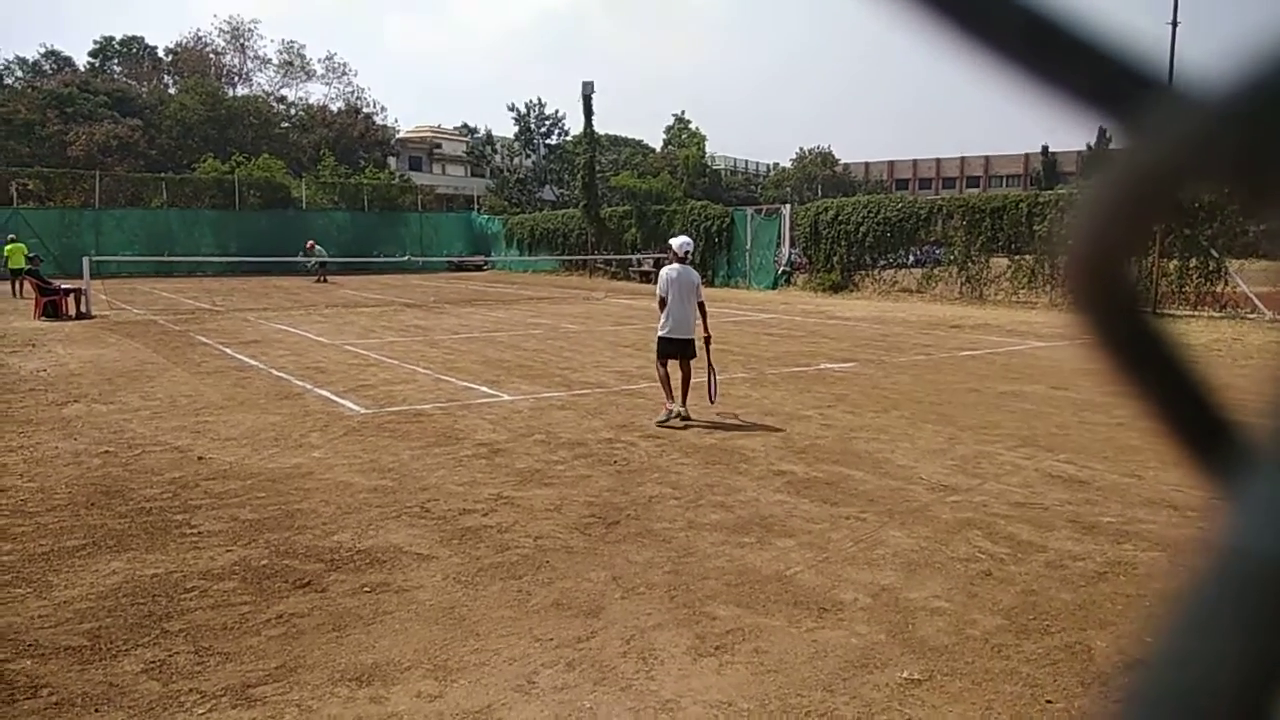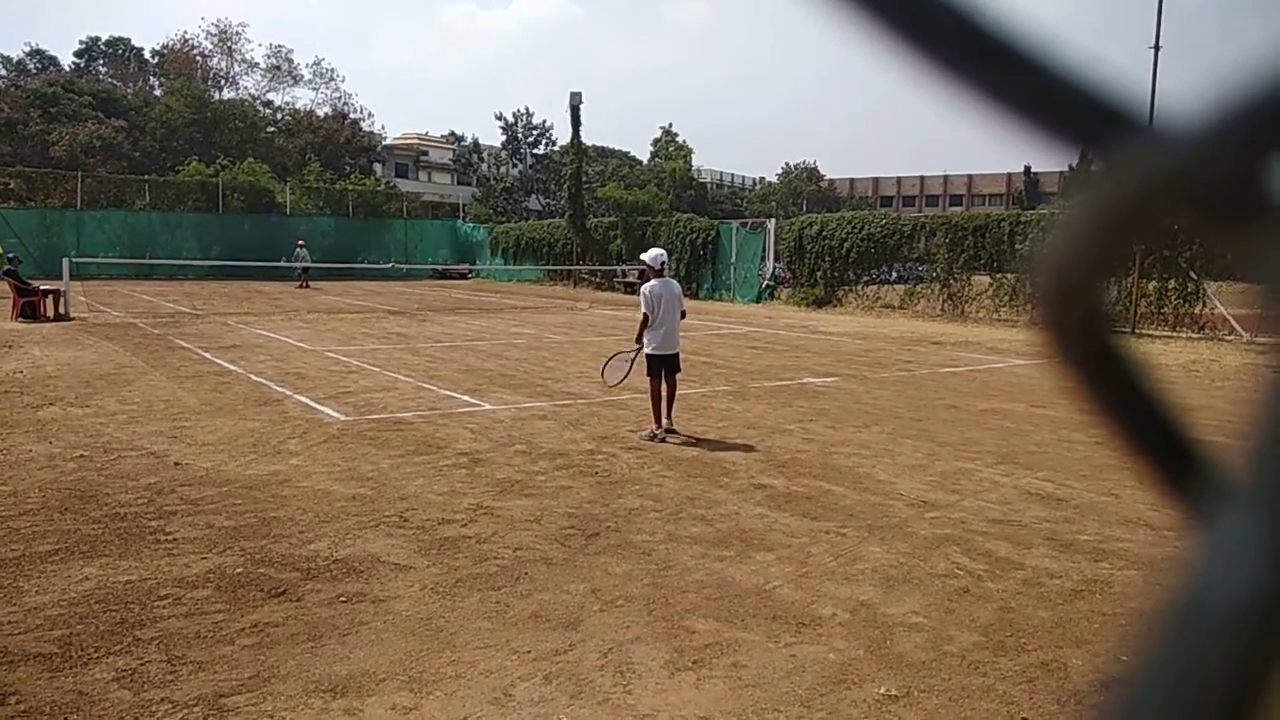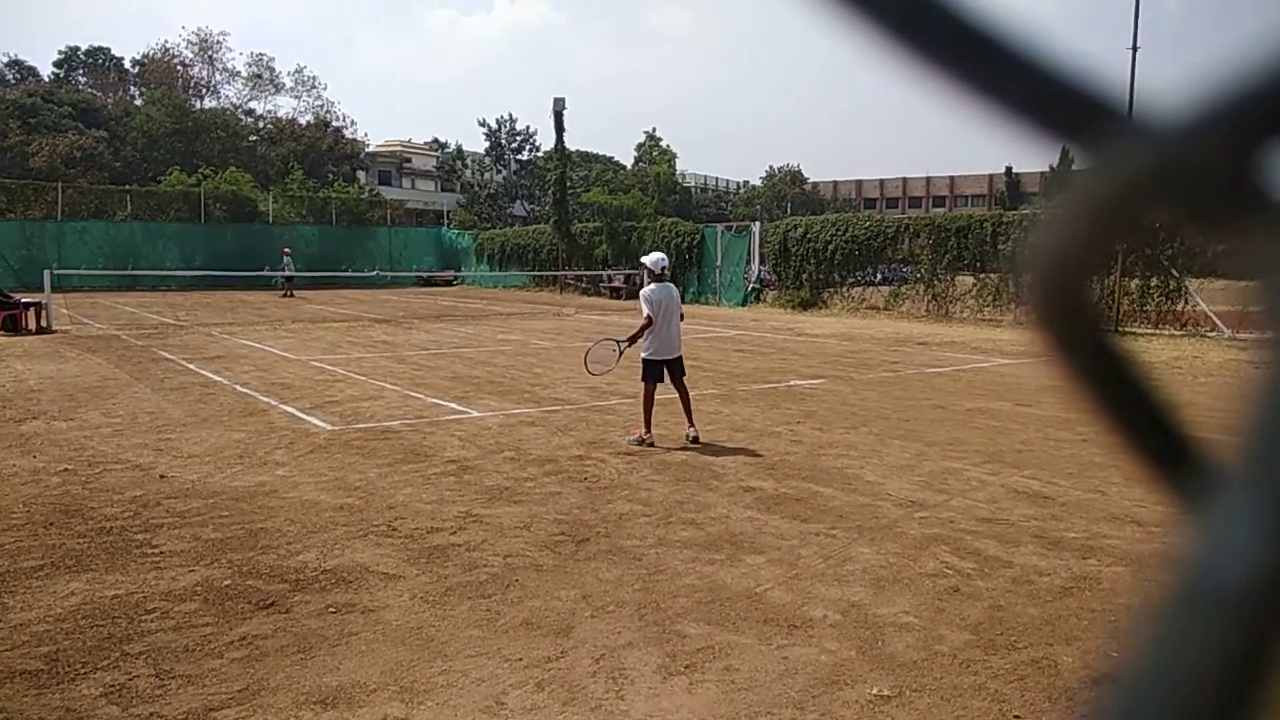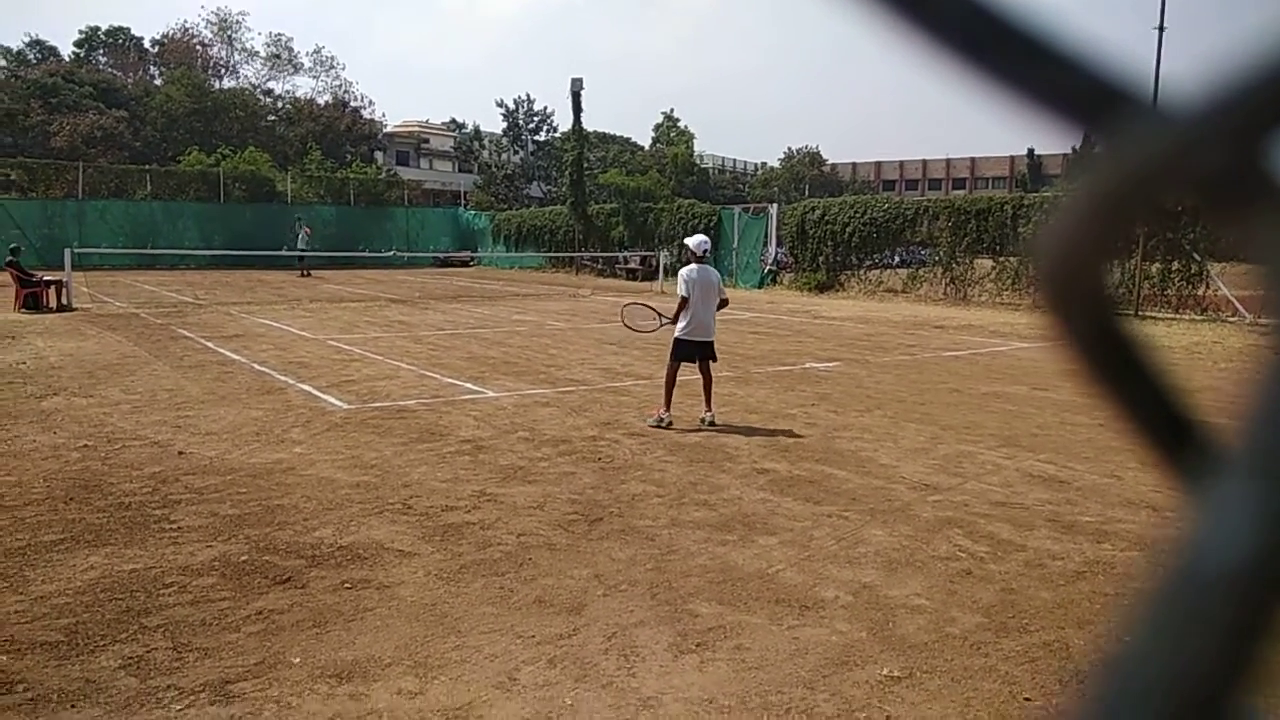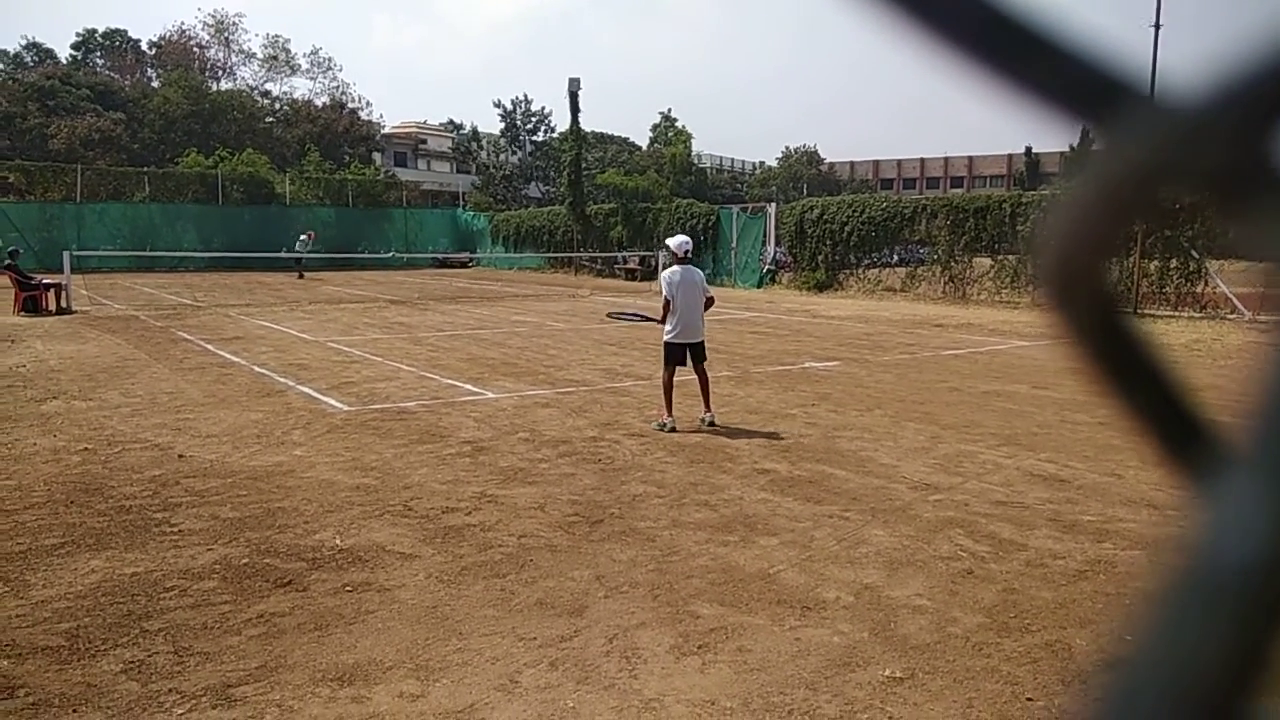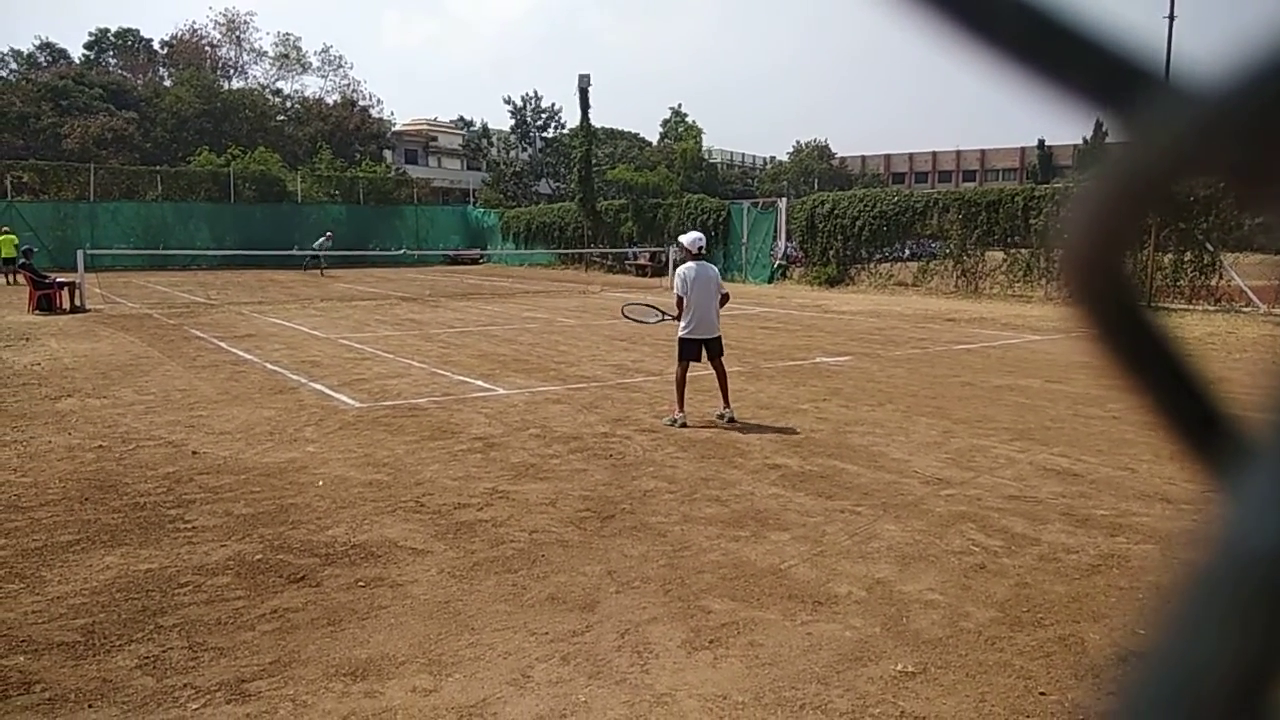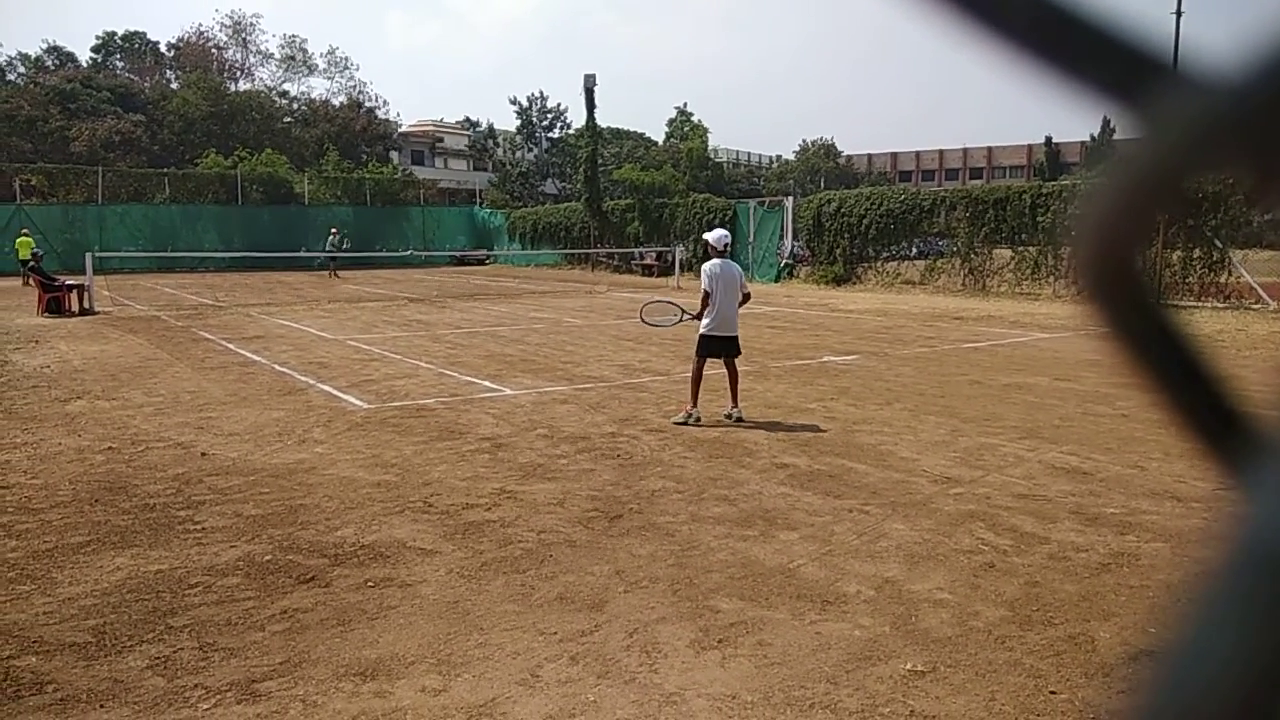
dt=0.5s
person 1, frame 1
left shoulder: (666, 271)
right shoulder: (695, 275)
left elbow: (661, 301)
right elbow: (700, 304)
left wrist: (664, 318)
right wrist: (705, 329)
left hip: (669, 328)
right hip: (688, 329)
left knee: (661, 364)
right knee: (685, 365)
left ankle: (671, 404)
right ankle: (682, 407)
person 1, frame 2
left shoulder: (647, 289)
right shoulder: (675, 285)
left elbow: (646, 318)
right elbow: (682, 314)
left wrist: (639, 336)
left hip: (655, 343)
right hip: (673, 342)
left knee: (655, 383)
right knee: (671, 379)
left ankle: (657, 428)
right ankle: (668, 421)
person 1, frame 3
left shoulder: (646, 292)
right shoulder: (673, 289)
left elbow: (649, 320)
right elbow: (680, 317)
left wrist: (635, 336)
left hip: (653, 348)
right hip: (673, 347)
left knee: (649, 388)
right knee: (679, 384)
left ankle: (646, 433)
right ankle: (691, 428)
person 1, frame 4
left shoulder: (685, 272)
right shoulder: (714, 274)
left elbow: (683, 300)
right elbow: (724, 301)
left wrist: (675, 316)
left hip: (686, 329)
right hip: (707, 330)
left knee: (672, 367)
right knee: (705, 368)
left ankle: (665, 412)
right ankle: (708, 412)
person 1, frame 5
left shoulder: (668, 274)
right shoulder: (698, 273)
left elbow: (667, 303)
right elbow: (710, 300)
left wrist: (663, 317)
left hip: (675, 331)
right hip: (696, 330)
left knee: (668, 371)
right knee: (700, 368)
left ankle: (668, 417)
right ankle: (708, 413)
person 1, frame 6
left shoulder: (682, 270)
right shoulder: (712, 270)
left elbow: (679, 300)
right elbow: (725, 296)
left wrist: (680, 314)
left hip: (690, 327)
right hip: (711, 326)
left knee: (682, 367)
right knee: (717, 364)
left ankle: (679, 413)
right ankle: (726, 409)
person 1, frame 7
left shoulder: (708, 267)
right shoulder: (736, 268)
left elbow: (706, 295)
right elbow: (746, 296)
left wrist: (701, 311)
left hip: (711, 324)
right hip: (731, 325)
left knee: (699, 362)
right knee: (730, 363)
left ankle: (692, 408)
right ankle: (735, 408)
